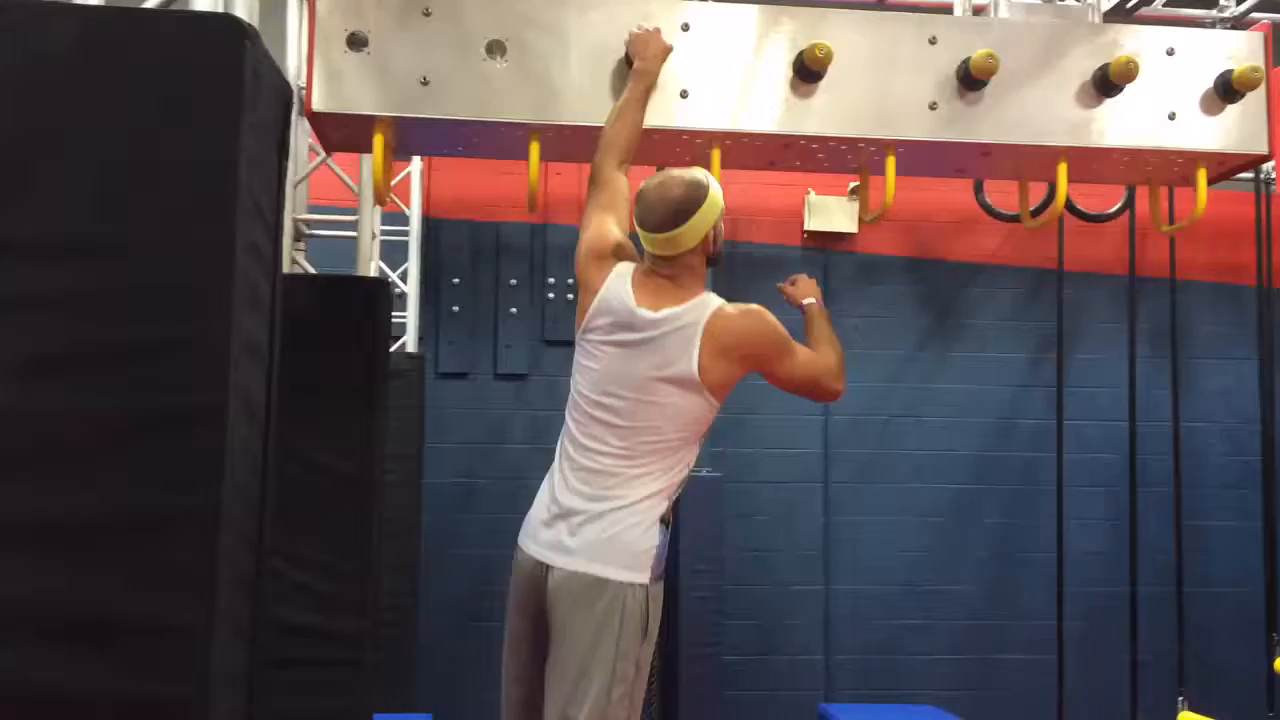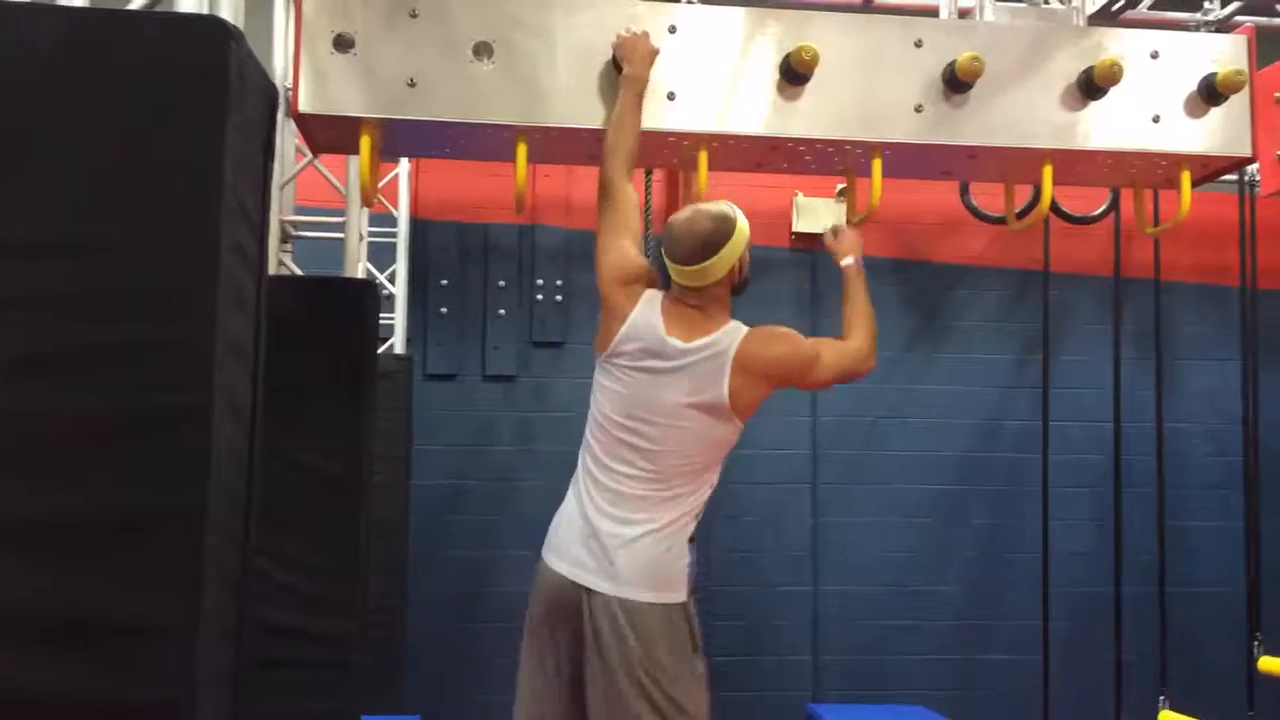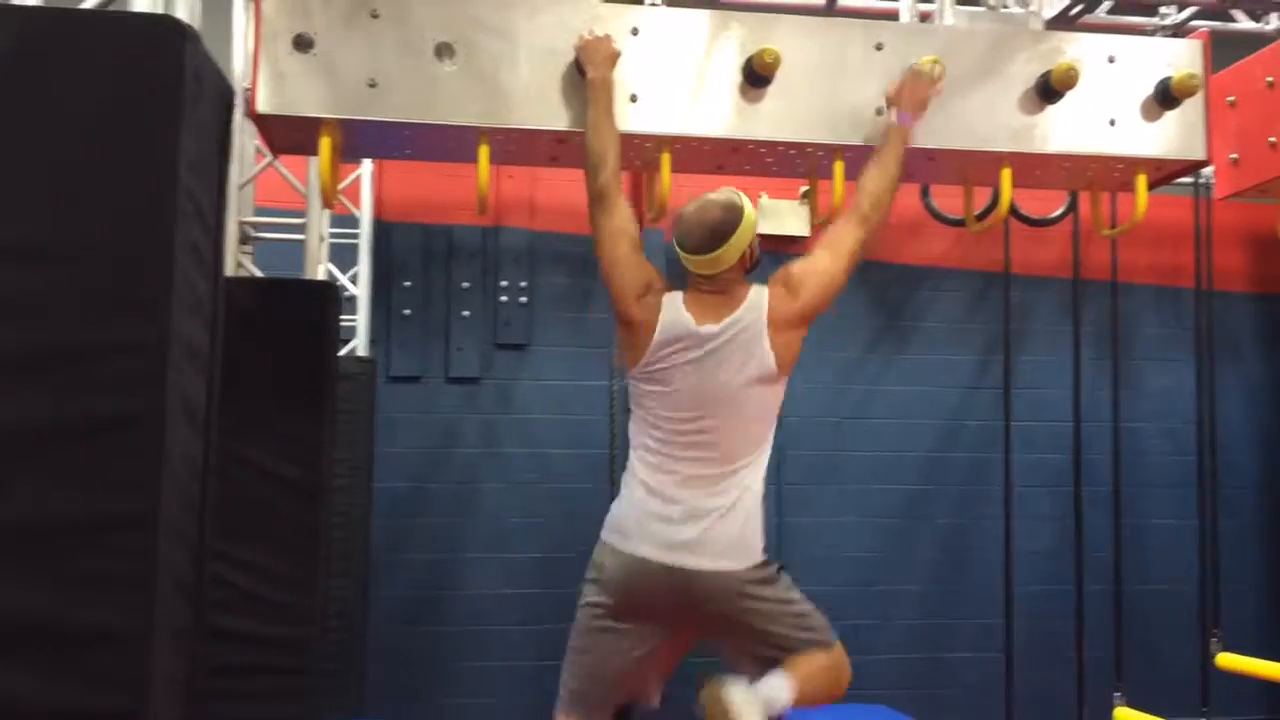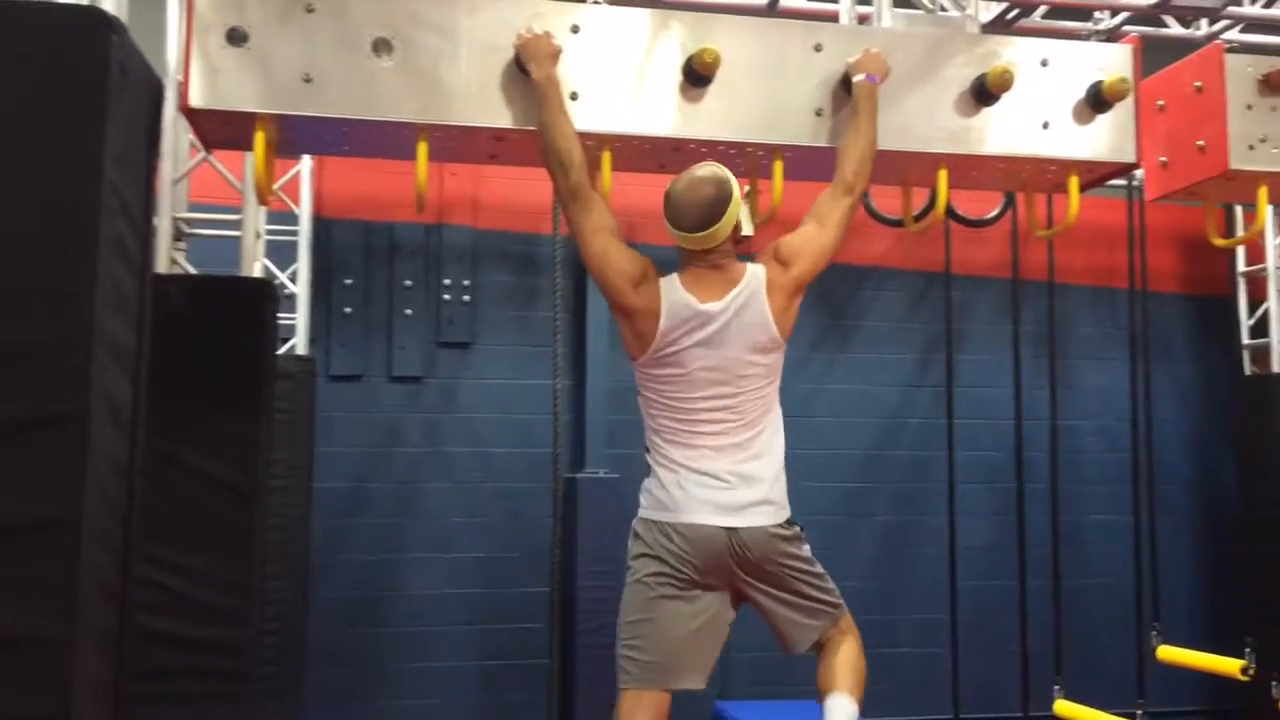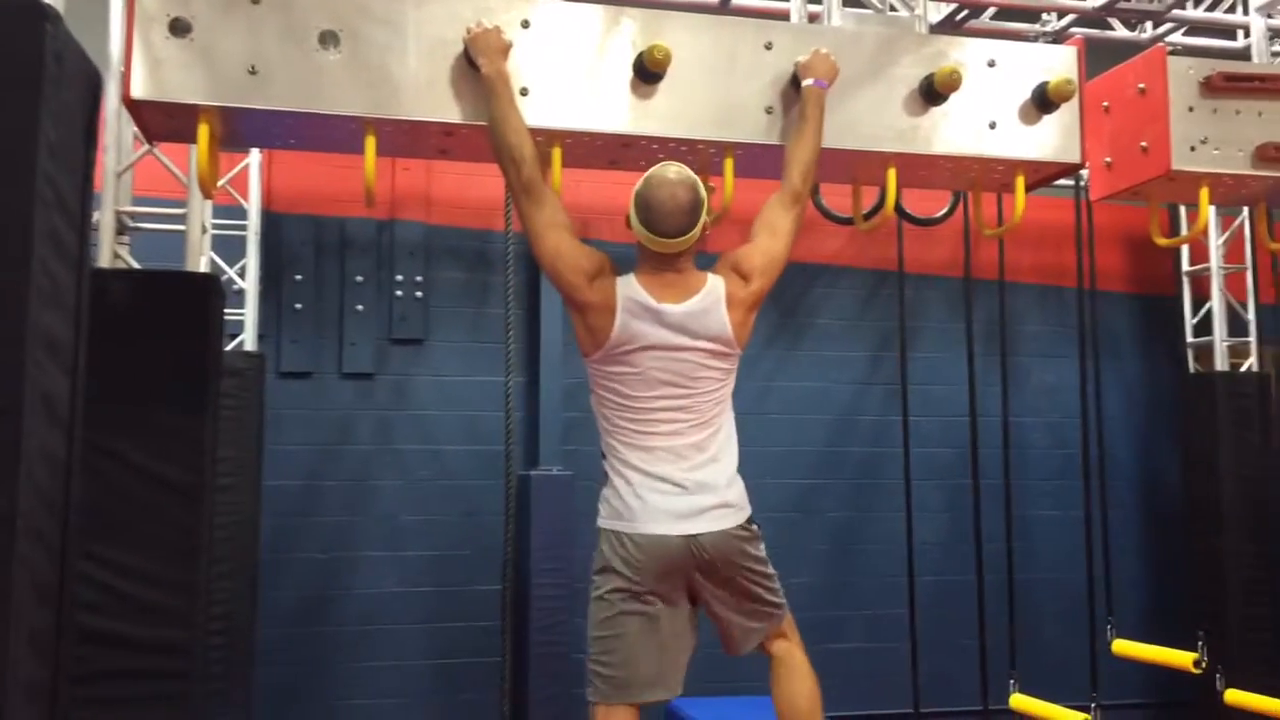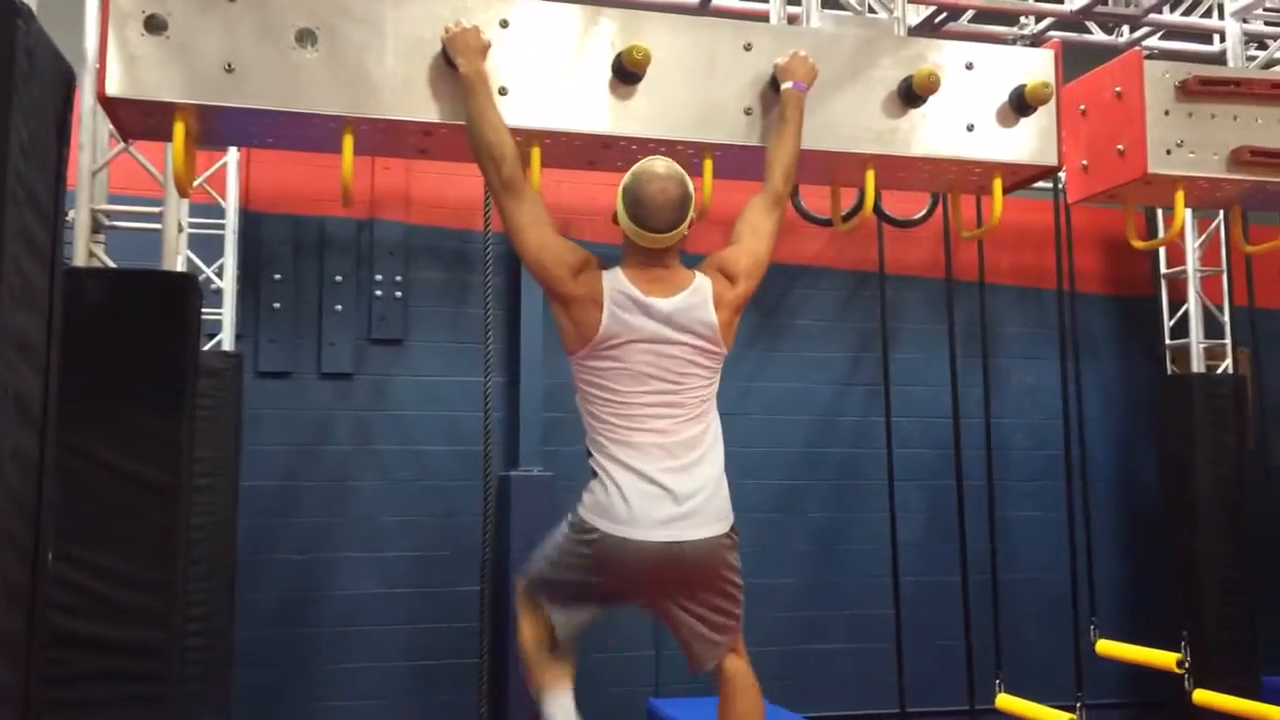
dt=0.3s
person 1, frame 1
left shoulder: (602, 279)
right shoulder: (736, 330)
left elbow: (607, 167)
right elbow: (830, 381)
left wrist: (644, 72)
right wrist: (813, 304)
left hip: (539, 551)
right hip: (613, 570)
person 1, frame 2
left shoulder: (624, 306)
right shoulder: (758, 355)
left elbow: (615, 181)
right elbow: (859, 353)
left wrist: (635, 74)
right wrist: (849, 260)
left hip: (562, 568)
right hip: (643, 590)
person 1, frame 3
left shoulder: (644, 313)
right shoulder: (782, 312)
left elbow: (604, 190)
right elbow: (864, 213)
left wrist: (598, 80)
right wrist: (902, 117)
left hip: (628, 557)
right hip: (726, 568)
person 1, frame 4
left shoulder: (640, 300)
right shoulder: (776, 284)
left elbow: (573, 186)
right elbow: (848, 187)
left wrist: (543, 77)
right wrist: (866, 83)
left hip: (674, 532)
right hip: (765, 527)
right knee: (841, 637)
person 1, frame 5
left shoulder: (596, 298)
right shoulder: (737, 293)
left elbow: (527, 184)
right elbow: (793, 193)
left wrist: (493, 72)
right wrist: (815, 89)
left hip: (636, 538)
right hip: (725, 530)
right knee: (784, 646)
person 1, frame 6
left shoulder: (583, 293)
right shoulder: (724, 292)
left elbow: (506, 180)
right elbow: (775, 194)
left wrist: (471, 69)
right wrist: (794, 91)
left hip: (614, 535)
right hip: (706, 535)
left knee: (531, 602)
